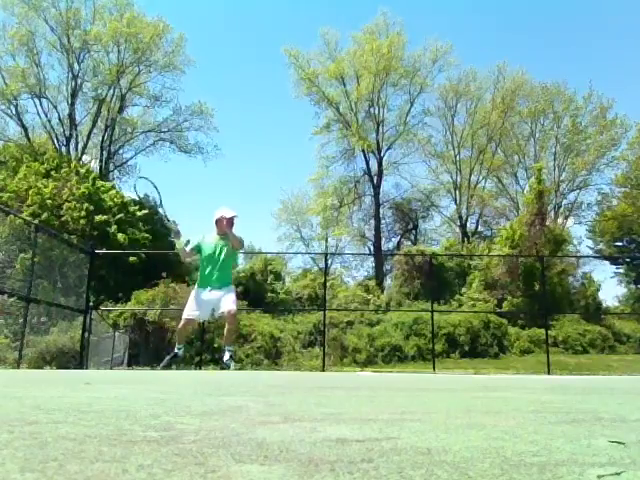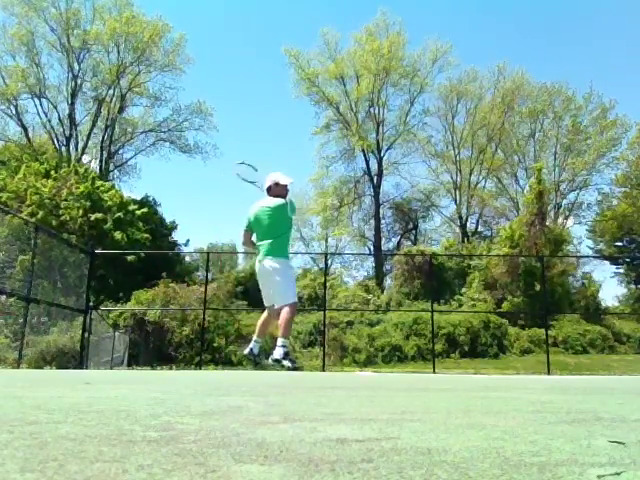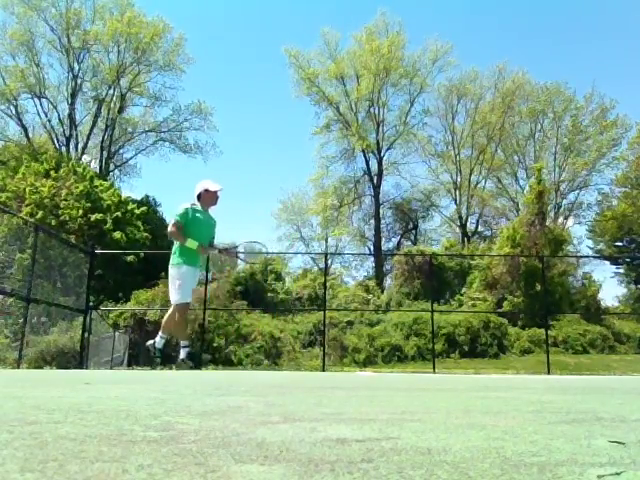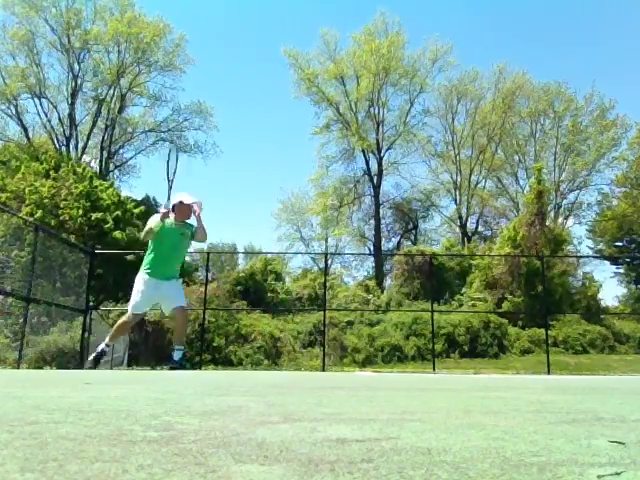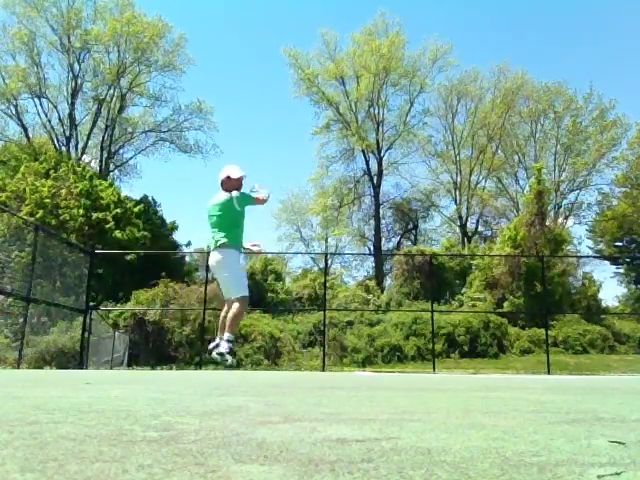
dt=1s
person 1, frame 1
left shoulder: (234, 240)
right shoulder: (203, 240)
left elbow: (239, 246)
left wrist: (227, 230)
left hip: (224, 289)
right hip: (202, 289)
left knee: (231, 314)
right knee: (186, 322)
left ankle: (228, 356)
right ankle: (177, 353)
person 1, frame 2
left shoulder: (253, 210)
right shoulder: (285, 204)
left elbow: (246, 241)
right elbow: (291, 213)
left hip: (262, 263)
right hip: (278, 262)
left knee: (272, 308)
right knee: (289, 305)
left ankle: (254, 347)
right ankle: (280, 352)
person 1, frame 3
left shoulder: (211, 221)
right shoulder: (187, 209)
left elbow: (209, 246)
right elbow: (172, 231)
left wrist: (220, 250)
right wrist: (196, 245)
left hip: (196, 267)
right hip: (181, 265)
left knee: (178, 308)
right knee: (183, 308)
left ankle: (158, 343)
right ankle: (184, 352)
person 1, frame 4
left shoulder: (190, 229)
right shoulder: (157, 219)
left elbow: (202, 238)
right elbow: (145, 237)
left wrist: (198, 217)
right wrist: (161, 220)
left hip: (171, 281)
right hip: (148, 278)
left knee: (182, 314)
right knee: (132, 318)
left ankle: (178, 358)
right ankle: (102, 349)
person 1, frame 5
left shoulder: (215, 203)
right shoulder: (234, 197)
right elbow: (262, 199)
left wrist: (244, 246)
right wrist: (264, 191)
left hip: (221, 256)
right hip: (229, 256)
left knee: (232, 301)
right knee: (241, 301)
left ankle: (220, 344)
right ankle: (225, 347)
